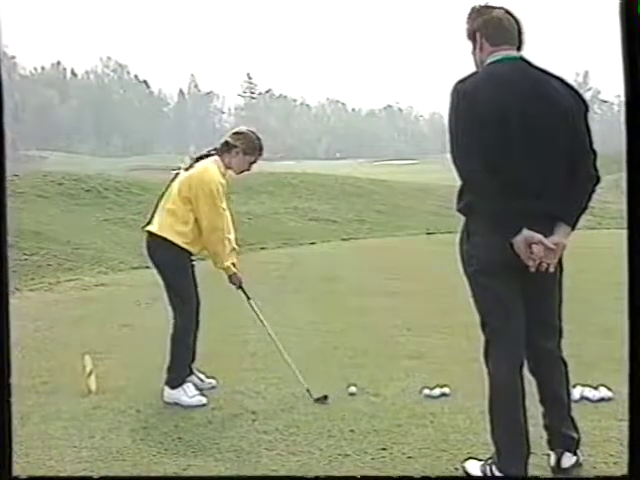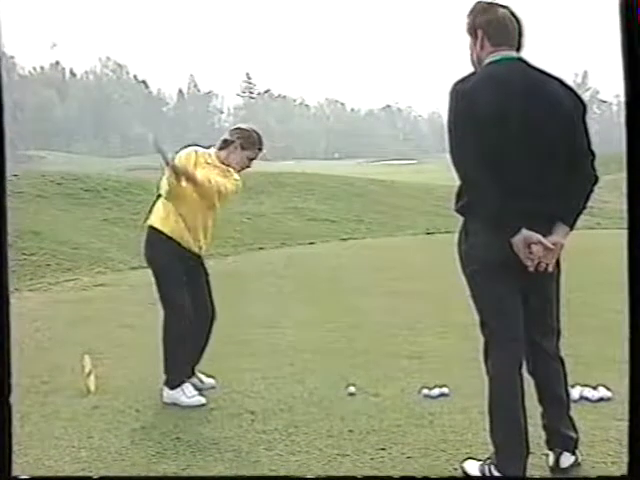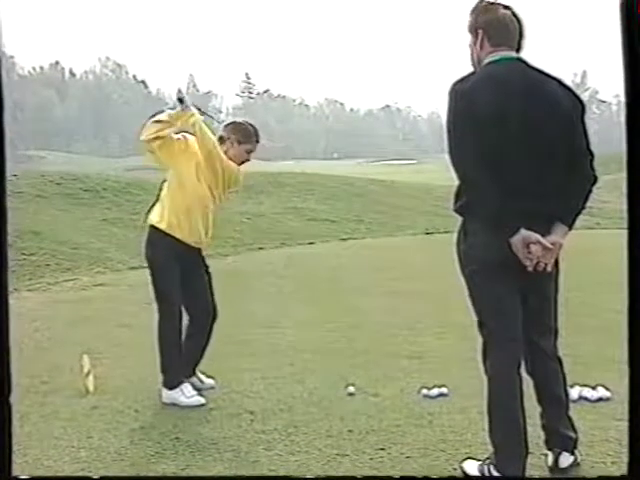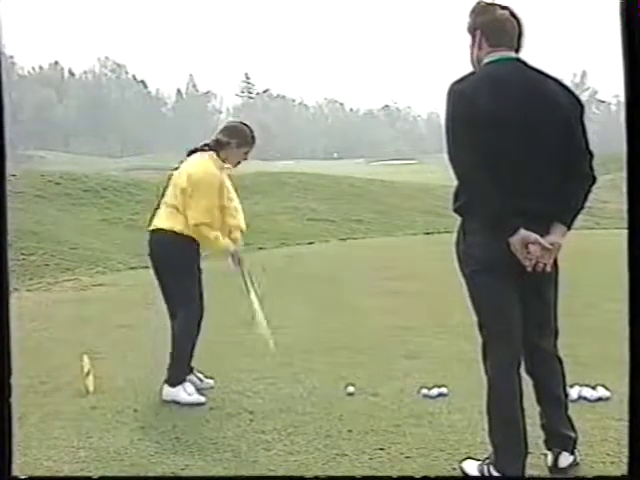
dt=0.4s
person 1, frame 1
left shoulder: (471, 91)
right shoulder: (562, 92)
left elbow: (473, 172)
right elbow: (586, 170)
left wrist: (514, 231)
right wrist: (560, 229)
left hip: (491, 235)
right hip: (545, 235)
left knee: (505, 349)
right knee: (546, 343)
person 1, frame 2
left shoulder: (470, 91)
right shoulder: (560, 92)
left elbow: (472, 172)
right elbow: (584, 170)
left wrist: (512, 232)
right wrist: (559, 228)
left hip: (490, 237)
right hip: (544, 236)
left knee: (504, 349)
right knee: (544, 343)
person 1, frame 3
left shoulder: (468, 91)
right shoulder: (559, 92)
left elbow: (471, 172)
right elbow: (583, 171)
left wrist: (511, 231)
right wrist: (557, 229)
left hip: (489, 236)
right hip: (543, 236)
left knee: (502, 349)
right knee: (542, 343)
person 1, frame 4
left shoulder: (467, 91)
right shoulder: (558, 93)
left elbow: (469, 173)
right elbow: (582, 171)
left wrist: (509, 231)
right wrist: (556, 228)
left hip: (488, 237)
right hip: (542, 236)
left knee: (502, 349)
right knee: (542, 343)
person 2, frame 1
left shoulder: (214, 172)
right shoulder: (208, 177)
left elbow: (223, 221)
right elbow: (212, 229)
left wrist: (232, 258)
right wrist: (228, 267)
left hip: (176, 244)
right hip: (167, 244)
left knee: (191, 308)
right knee: (186, 311)
left ankle: (185, 371)
right ankle: (174, 385)
person 2, frame 2
left shoulder: (232, 180)
right shoulder: (192, 156)
left elbow: (213, 188)
right elbow: (170, 190)
left wrist: (190, 175)
right wrist: (175, 178)
left hip: (191, 249)
right hip: (163, 241)
left knee: (204, 313)
right knee: (178, 311)
left ankle: (186, 372)
right ankle: (173, 385)
person 2, frame 3
left shoulder: (232, 174)
right shoulder: (186, 148)
left elbow: (213, 157)
right elbow: (150, 136)
left wrist: (193, 117)
right wrist: (179, 114)
left hip: (192, 248)
right hip: (164, 241)
left knee: (205, 313)
right knee: (171, 314)
left ankle: (187, 372)
right ankle: (172, 385)
person 2, frame 4
left shoulder: (216, 168)
right shoulder: (204, 170)
left elbow: (230, 205)
right elbow: (201, 225)
left wrist: (235, 237)
right wrist: (226, 246)
left hip: (169, 241)
right hip: (176, 242)
left knee: (186, 308)
right knee: (188, 309)
left ankle: (183, 371)
right ankle: (174, 383)
